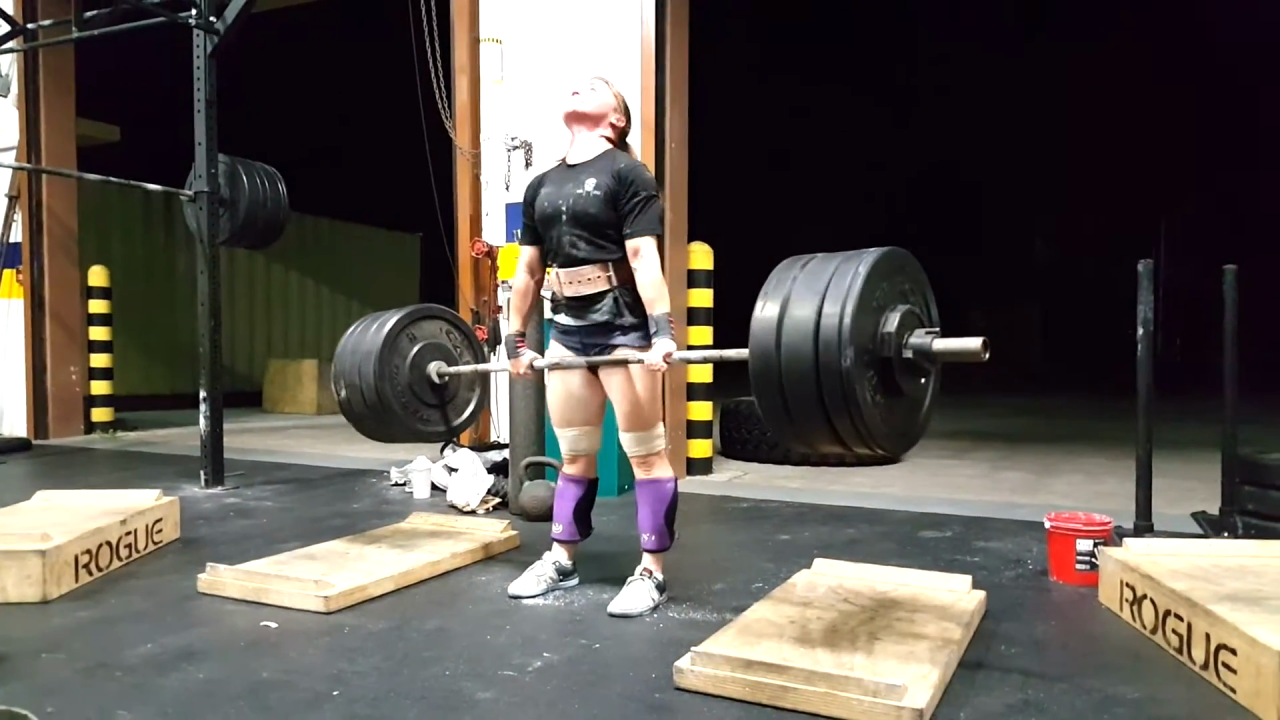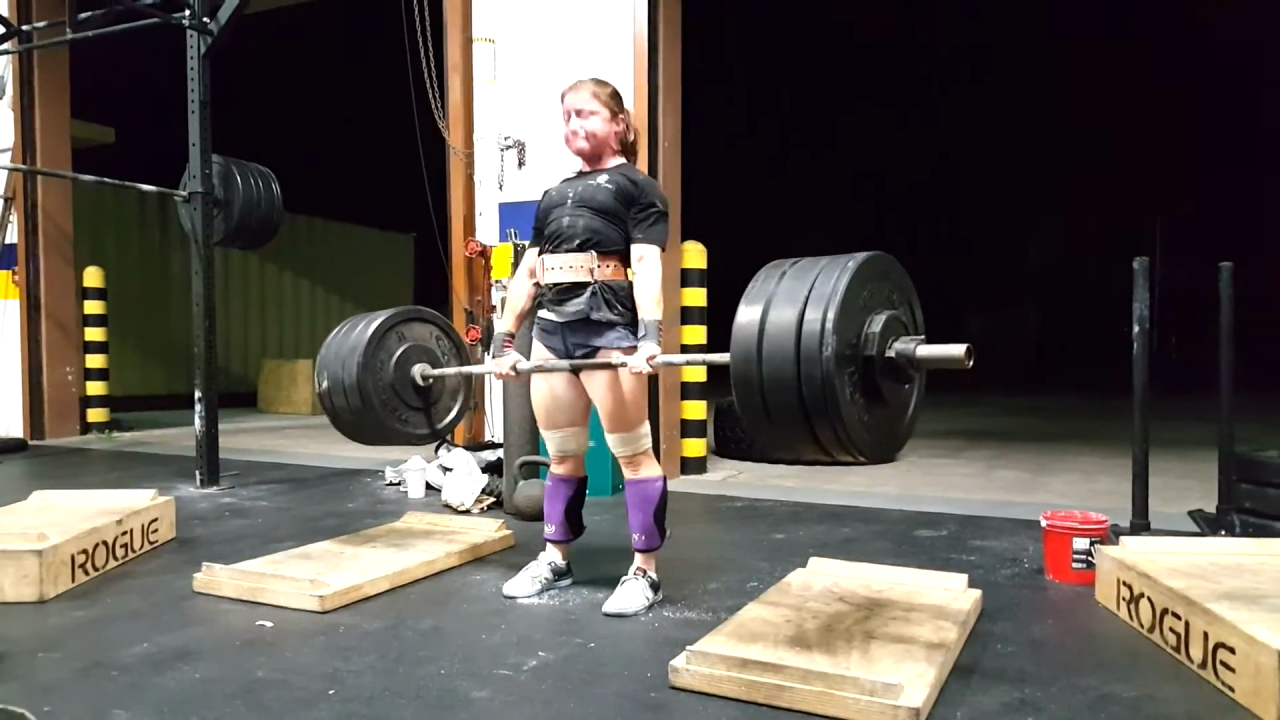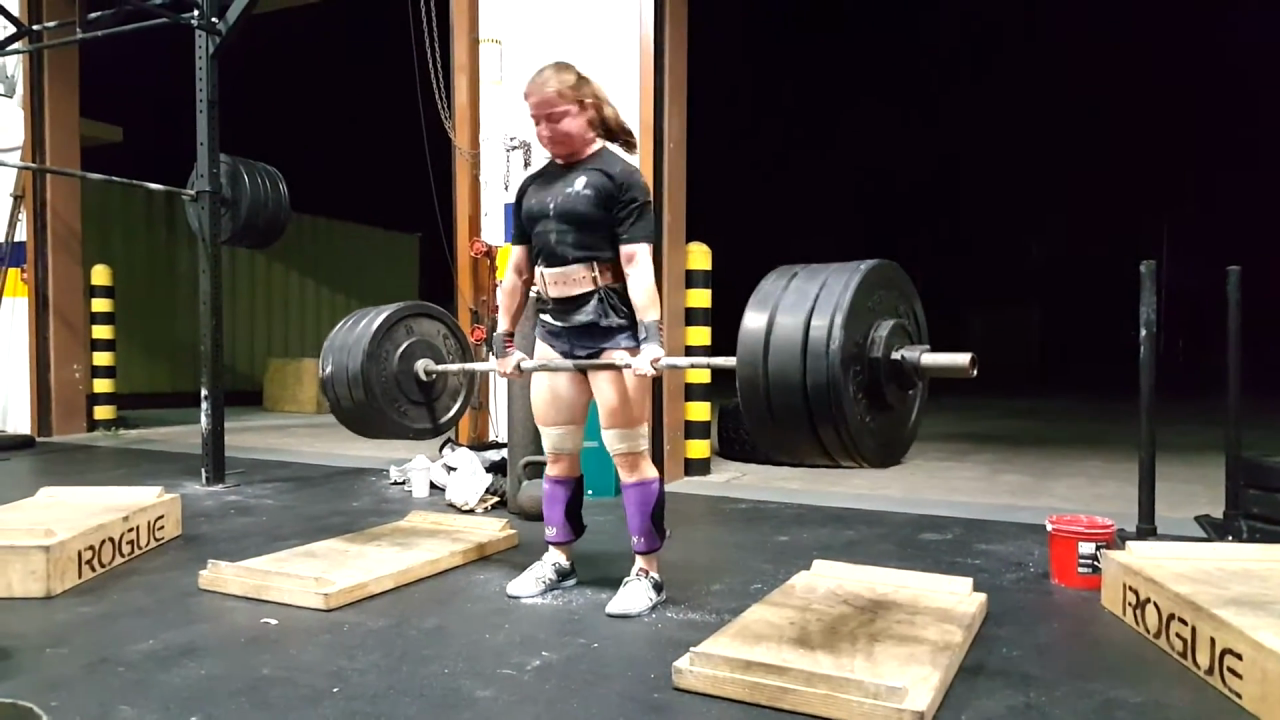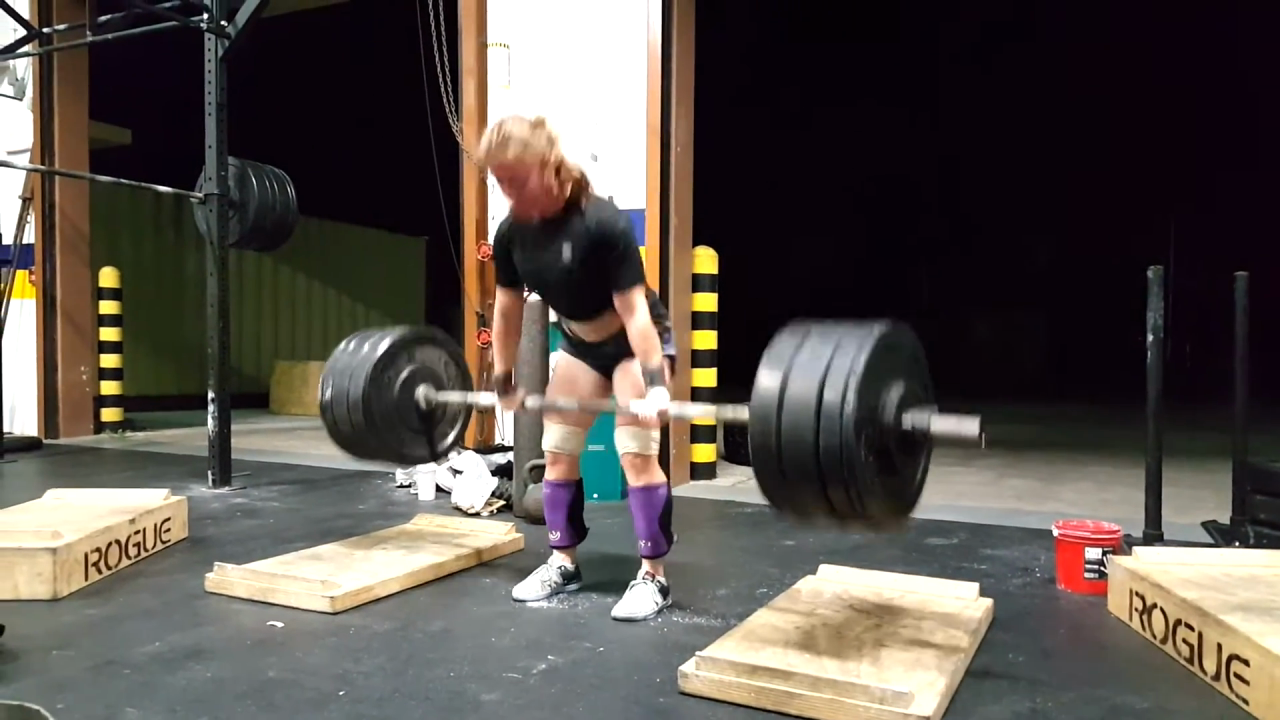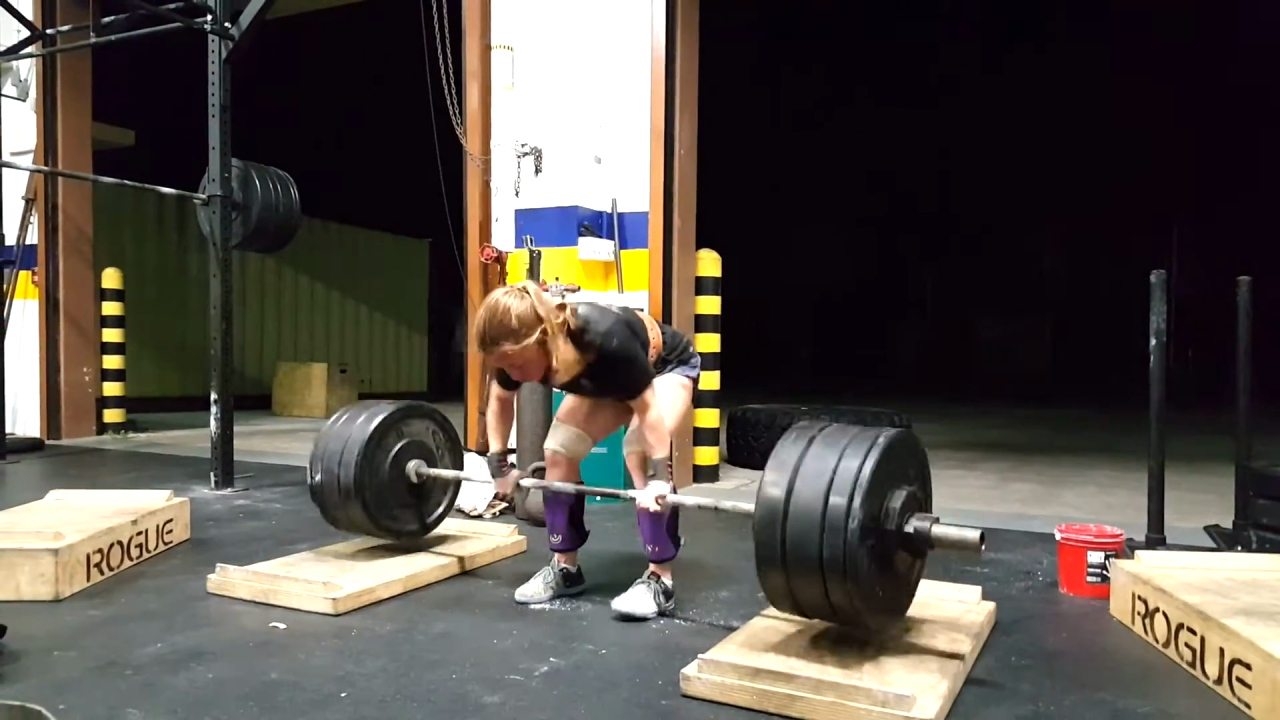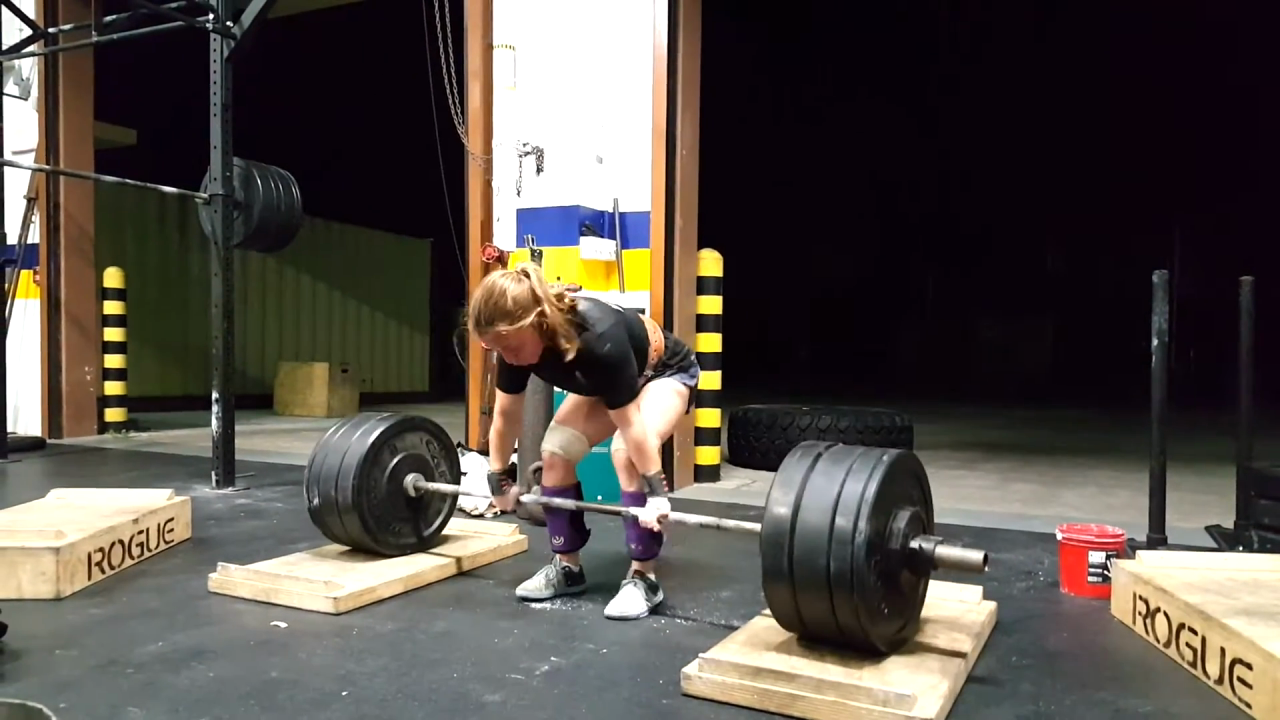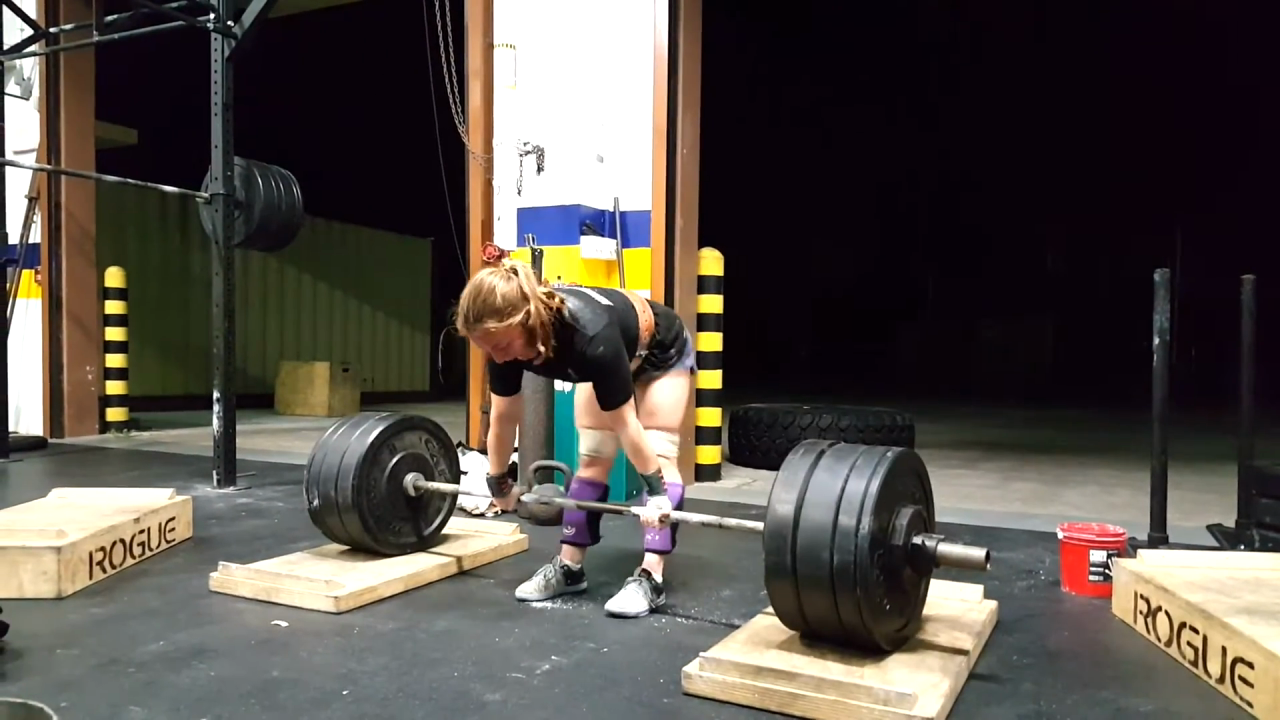
dt=0.3s
person 1, frame 1
left shoulder: (625, 172)
right shoulder: (541, 186)
left elbow: (644, 258)
right elbow: (527, 270)
left wrist: (662, 330)
right wrist: (516, 340)
left hip: (623, 323)
right hip: (567, 326)
left knee: (644, 450)
right knee: (574, 452)
left ankle: (652, 571)
right ankle: (561, 558)
person 1, frame 2
left shoulder: (639, 188)
right shoulder: (555, 193)
left elbow: (647, 267)
right elbow: (527, 273)
left wrist: (649, 334)
right wrist: (503, 339)
left hip: (606, 322)
right hip: (551, 324)
left knee: (631, 450)
right knee: (562, 453)
left ankle: (645, 570)
right ankle: (555, 557)
person 1, frame 3
left shoulder: (618, 176)
right shoulder: (532, 186)
left elbow: (637, 264)
right elbow: (518, 272)
left wrist: (650, 338)
right wrist: (503, 340)
left hip: (612, 327)
right hip: (554, 329)
left knee: (627, 451)
right knee: (558, 452)
left ankle: (646, 573)
right ankle: (558, 559)
person 1, frame 4
left shoulder: (601, 224)
right shoulder: (512, 234)
left elbow: (634, 310)
right elbow: (507, 311)
left wrist: (655, 384)
right wrist: (503, 379)
left hip: (633, 344)
right hip: (580, 346)
left knee: (636, 452)
right knee: (557, 453)
left ankle: (652, 577)
right ankle: (563, 563)
person 1, frame 5
left shoulder: (603, 340)
right shoulder: (516, 352)
left elbow: (646, 408)
right elbow: (500, 399)
left wrist: (657, 475)
right wrist: (497, 462)
left hip: (666, 367)
right hip: (607, 381)
left knee: (640, 454)
right knee: (558, 452)
left ankle: (660, 577)
right ankle: (565, 566)
person 1, frame 6
left shoulder: (599, 340)
right shoulder: (515, 343)
left elbow: (631, 424)
right elbow: (505, 416)
left wrist: (655, 494)
right wrist: (497, 479)
left hip: (664, 372)
right hip: (602, 384)
left knee: (626, 453)
right knee: (555, 453)
left ankle: (643, 576)
right ankle: (567, 566)
person 1, frame 7
left shoulder: (591, 338)
right shoulder: (503, 339)
left elbow: (624, 423)
right elbow: (503, 417)
left wrist: (655, 491)
right wrist: (498, 481)
left hip: (662, 352)
right hip: (613, 357)
left knee: (658, 453)
right knee: (594, 458)
left ankle: (650, 578)
right ankle: (568, 566)
